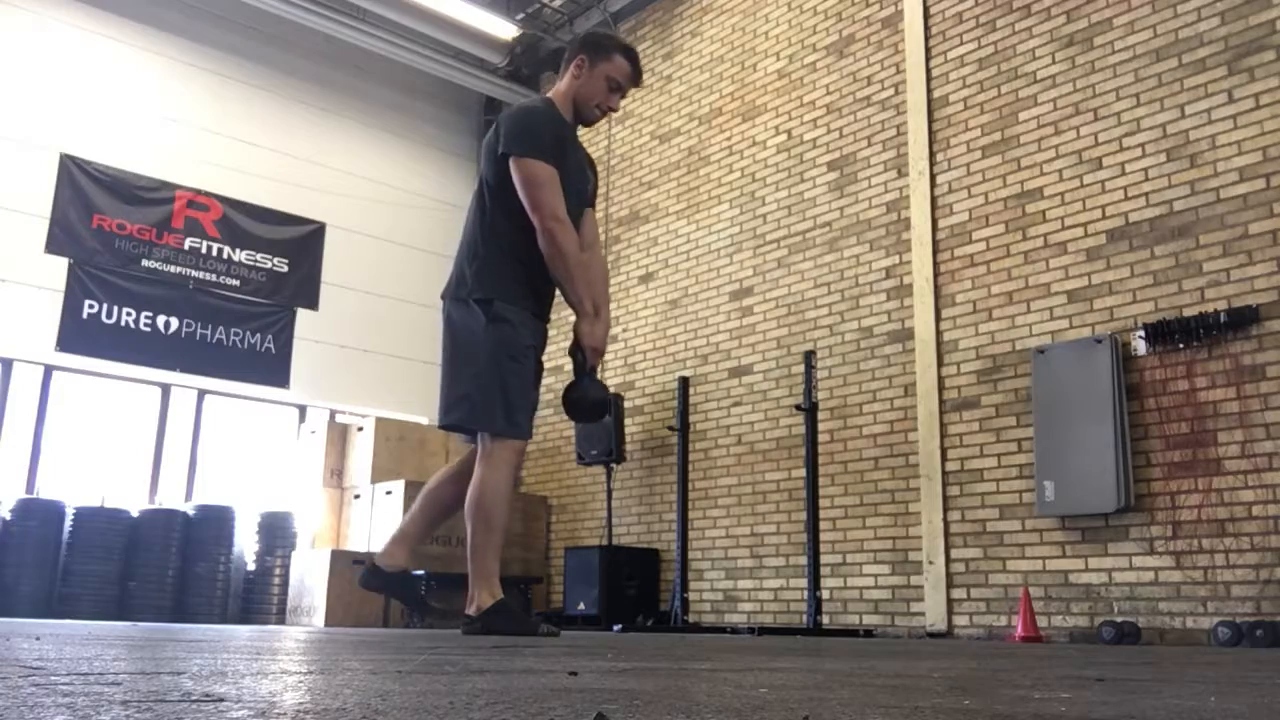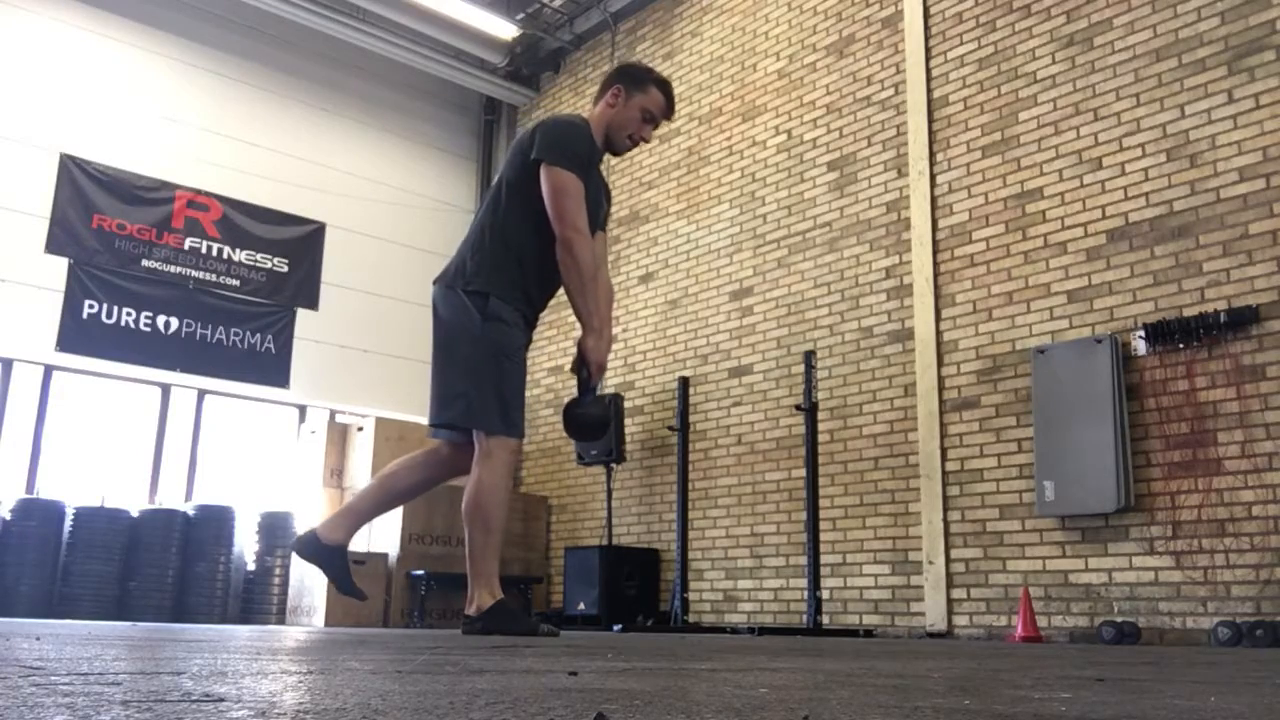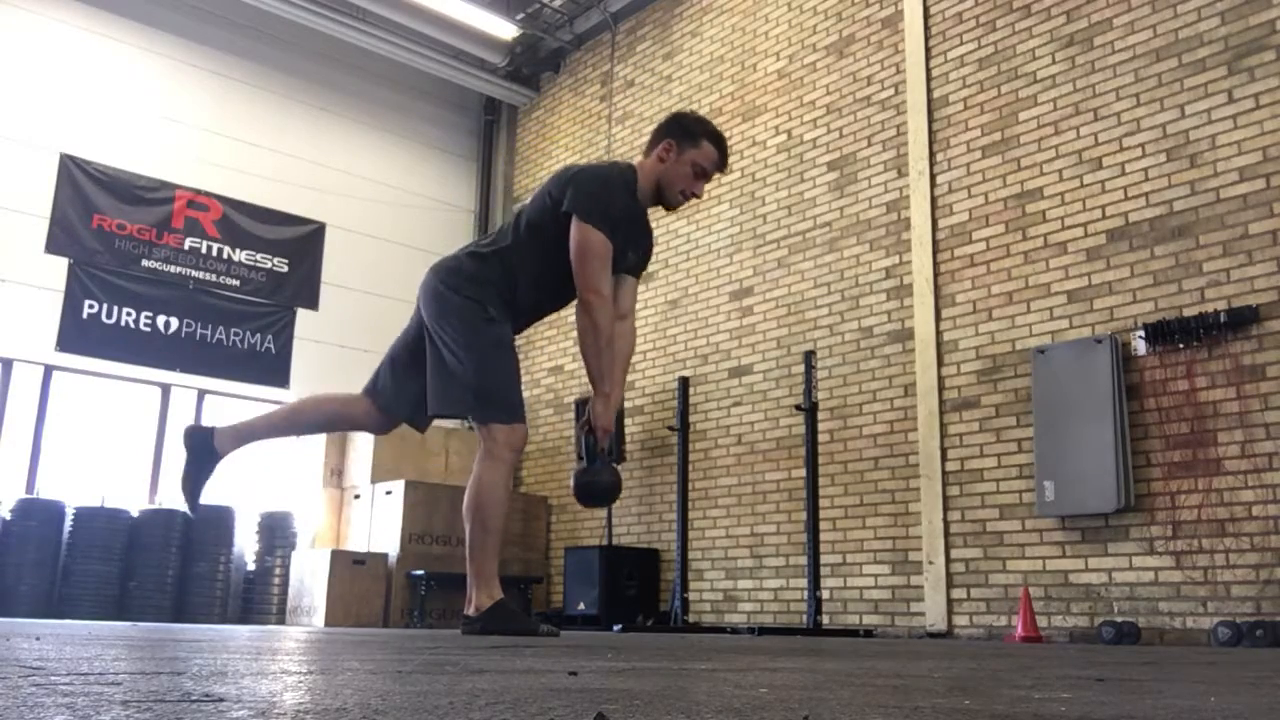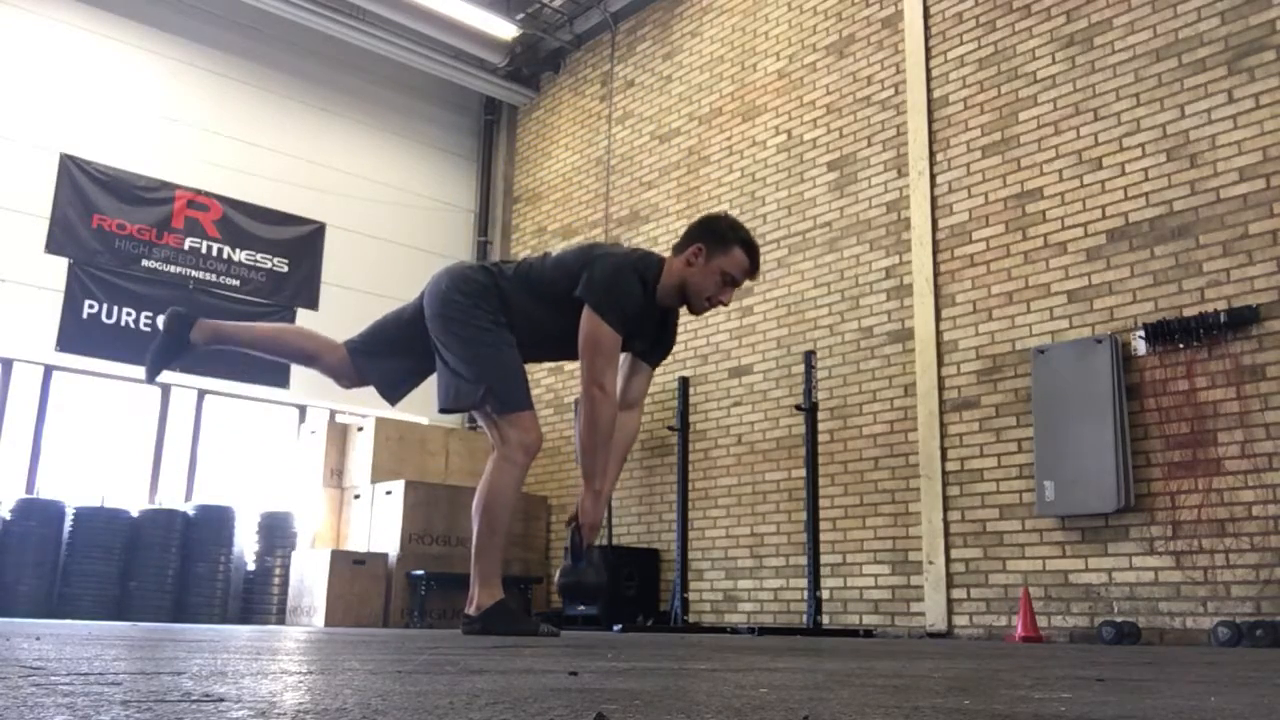
dt=1s
person 1, frame 1
left shoulder: (580, 160)
right shoulder: (530, 123)
left elbow: (589, 249)
right elbow: (550, 228)
left wrist: (602, 321)
right wrist: (584, 316)
left hip: (518, 313)
right hip: (492, 303)
left knee: (491, 449)
right knee: (503, 446)
left ankle: (393, 559)
right ankle: (484, 602)
person 1, frame 2
left shoulder: (596, 183)
right shoulder: (563, 135)
left elbow: (596, 270)
right elbow: (570, 240)
left wrist: (603, 338)
right wrist: (590, 333)
left hip: (495, 308)
right hip: (482, 298)
left knee: (463, 447)
right knee: (498, 445)
left ankle: (331, 534)
right ankle: (485, 603)
person 1, frame 3
left shoulder: (638, 233)
right shoulder: (600, 186)
left elbow: (621, 319)
right elbow: (592, 301)
left wrist: (612, 403)
right wrist: (601, 398)
left hip: (466, 304)
right hip: (467, 294)
left knee: (374, 413)
right knee: (504, 439)
left ankle: (219, 441)
right ankle: (483, 603)
person 1, frame 4
left shoulder: (660, 322)
right shoulder: (620, 277)
left elbow: (628, 409)
right elbow: (596, 392)
left wrist: (605, 493)
right wrist: (591, 492)
left hip: (457, 305)
right hip: (466, 298)
left knee: (341, 365)
right knee: (519, 439)
left ankle: (198, 331)
right ankle: (485, 603)
